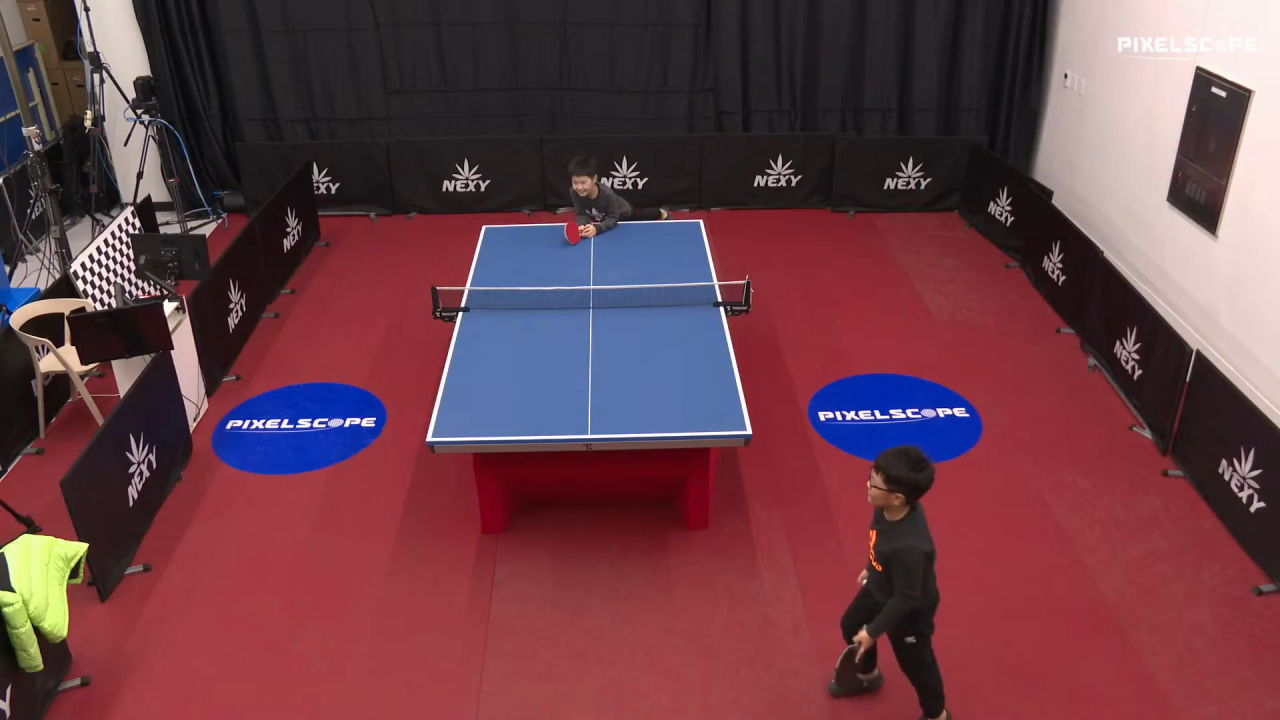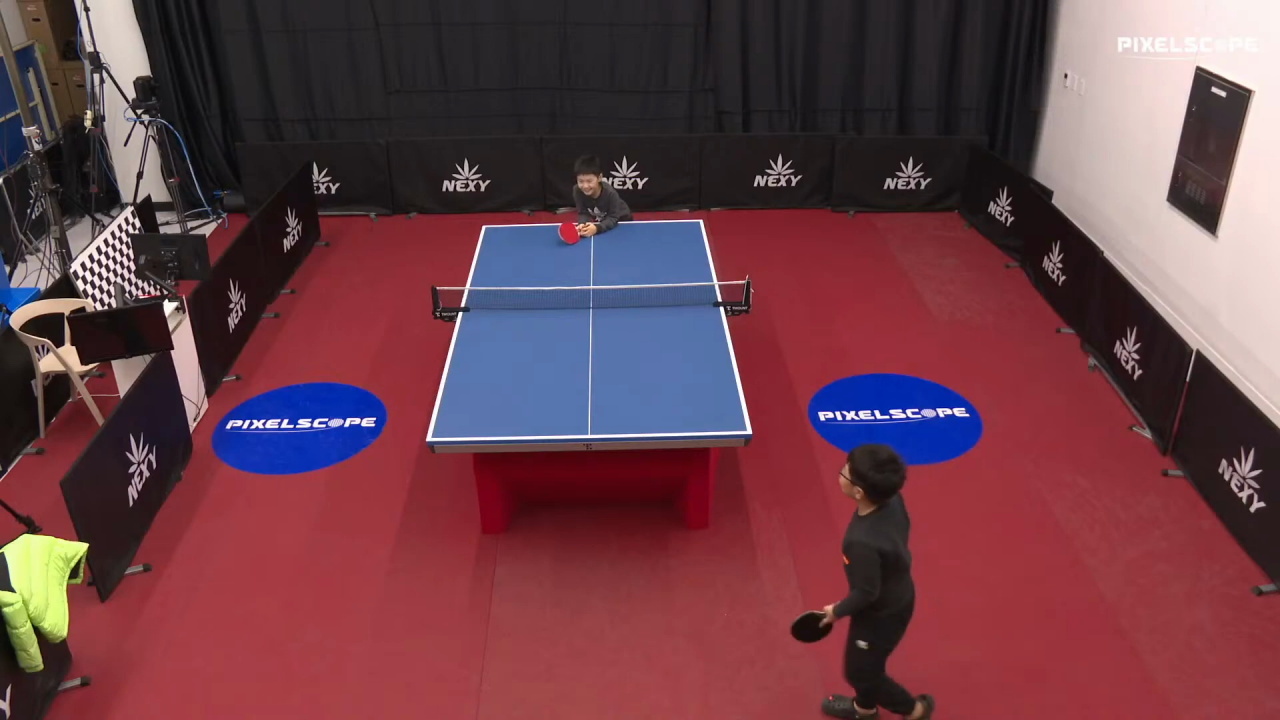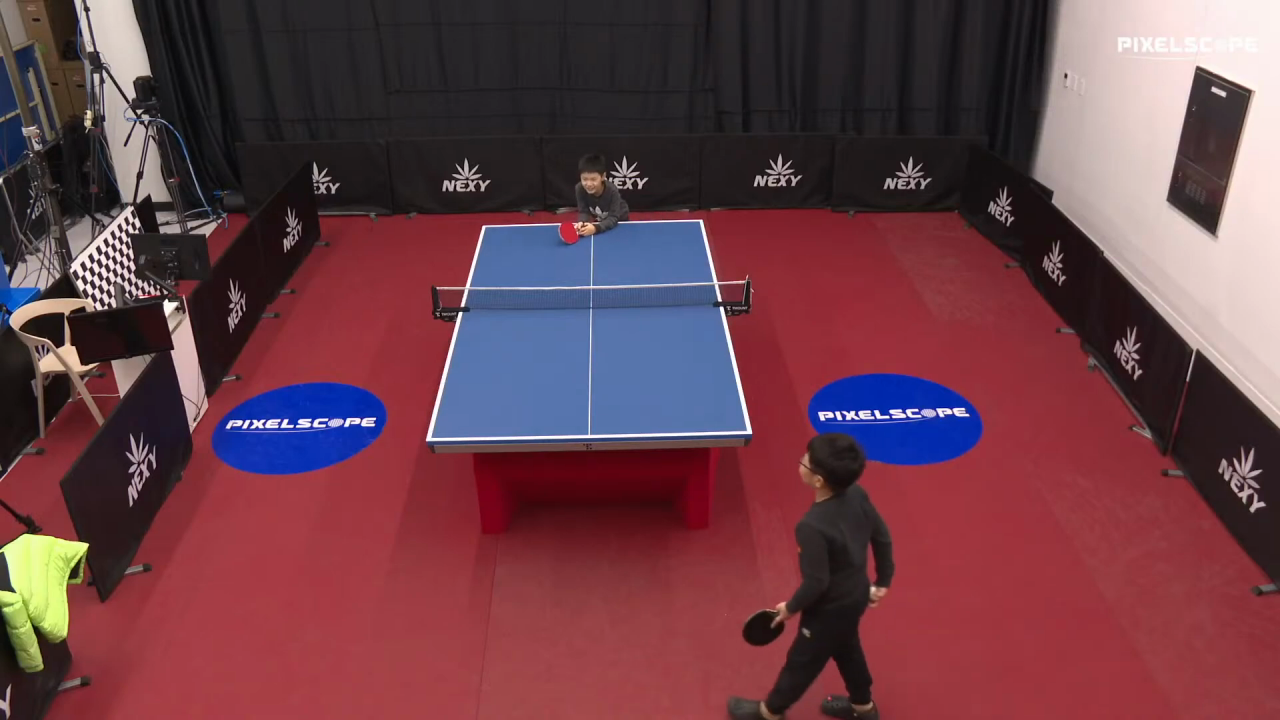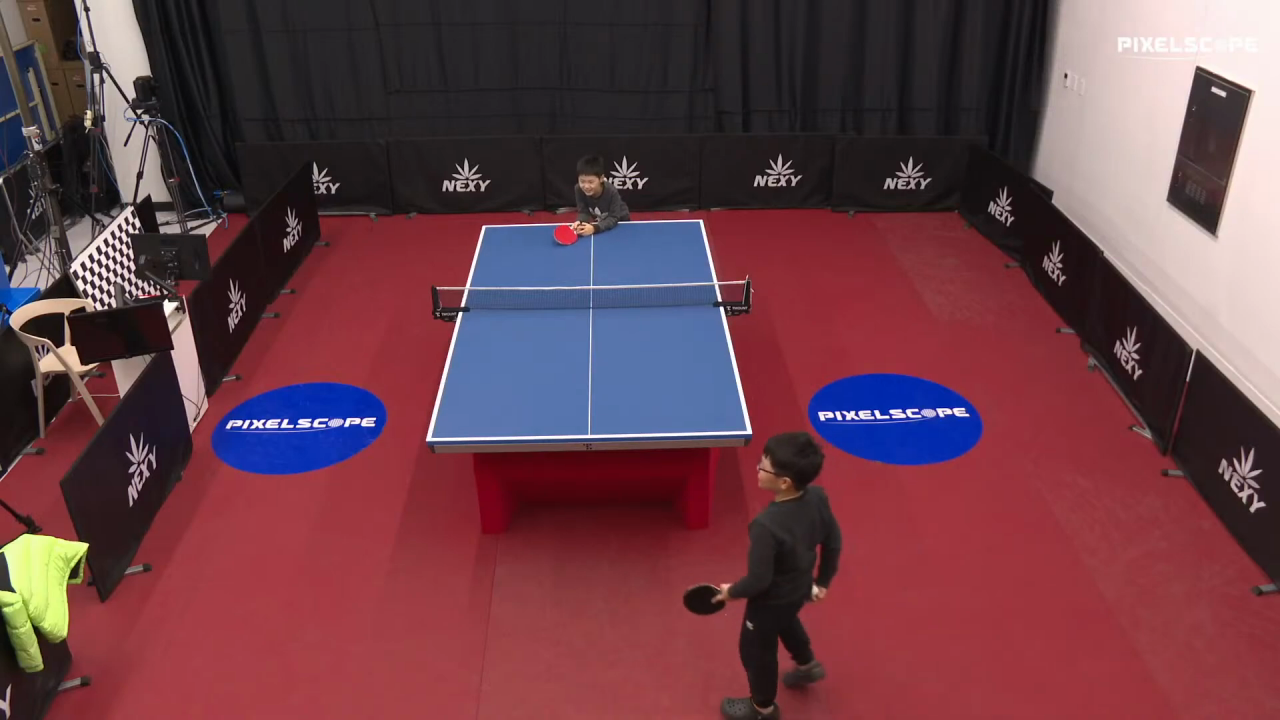
dt=0.3s
person 1, frame 1
left shoulder: (908, 546)
right shoulder: (885, 506)
left elbow: (906, 599)
left wrist: (874, 630)
right wrist: (871, 568)
left hip: (908, 612)
right hip: (878, 591)
left knee: (916, 662)
right knee: (851, 627)
right ankle: (867, 674)
person 1, frame 2
left shoulder: (862, 541)
right shoulder: (893, 503)
left elbow: (867, 593)
right elbow: (904, 529)
left wrist: (838, 611)
left hip: (881, 612)
right hip: (898, 597)
left knee: (861, 672)
right knee: (869, 661)
person 1, frame 3
left shoulder: (814, 528)
right shoulder: (857, 496)
left elbow: (816, 583)
right elbow: (881, 537)
left wrist: (789, 608)
right wrist: (882, 581)
left hip: (829, 607)
right hip: (854, 595)
left knee: (803, 661)
right knee: (845, 647)
person 1, frame 4
left shoulder: (766, 526)
right shoulder: (817, 497)
left elbow: (758, 580)
right elbow: (833, 540)
left wrist: (732, 592)
right wrist: (822, 580)
left hip: (772, 599)
right hip: (801, 587)
left knee: (755, 650)
right knee: (787, 625)
right ankle: (807, 665)
